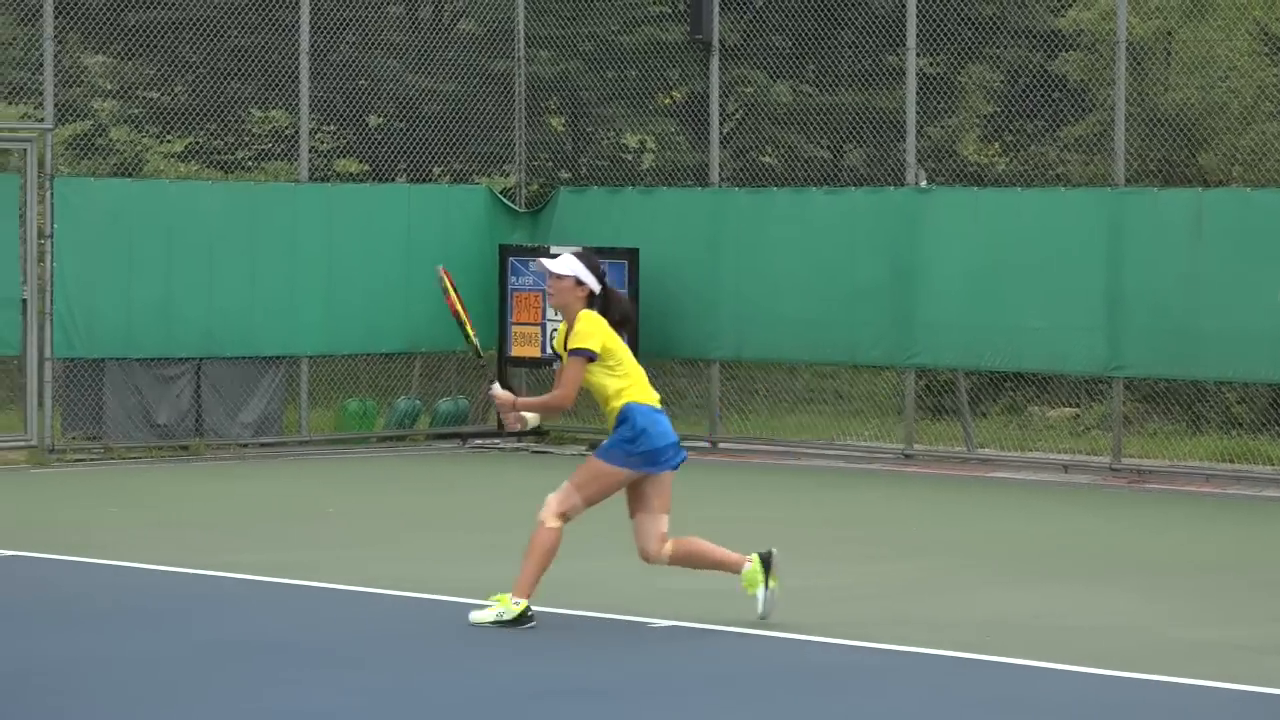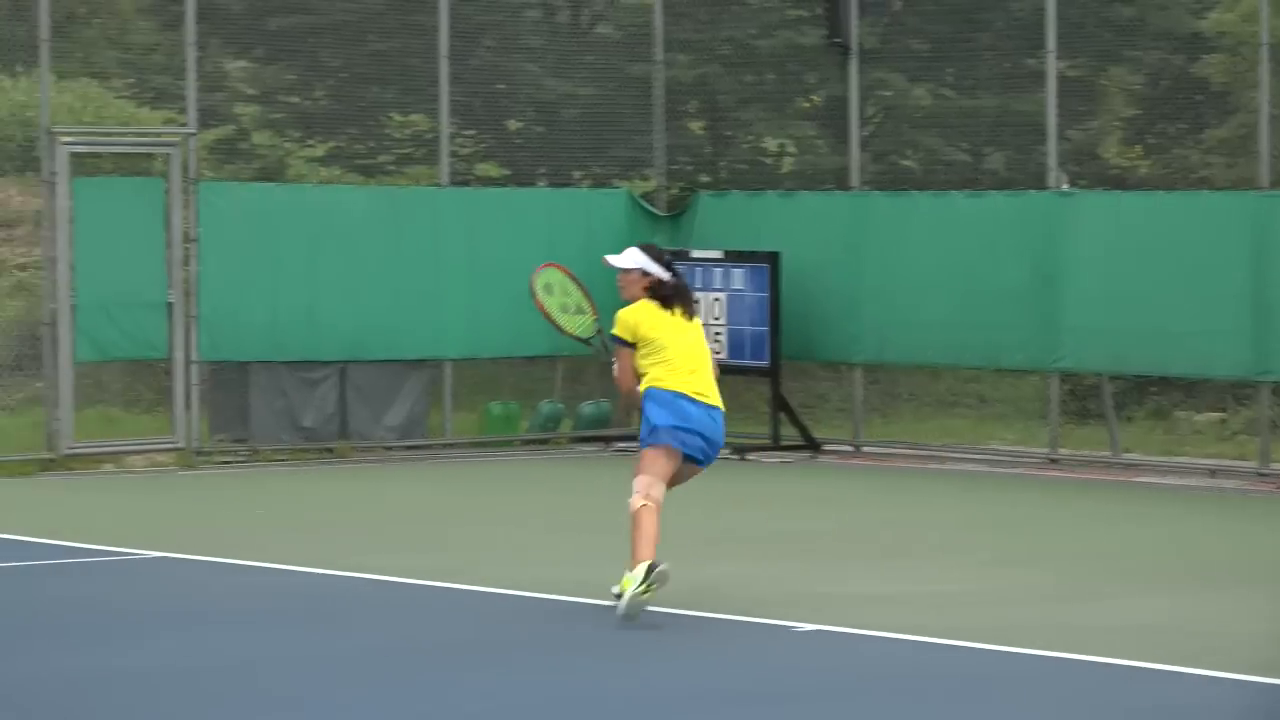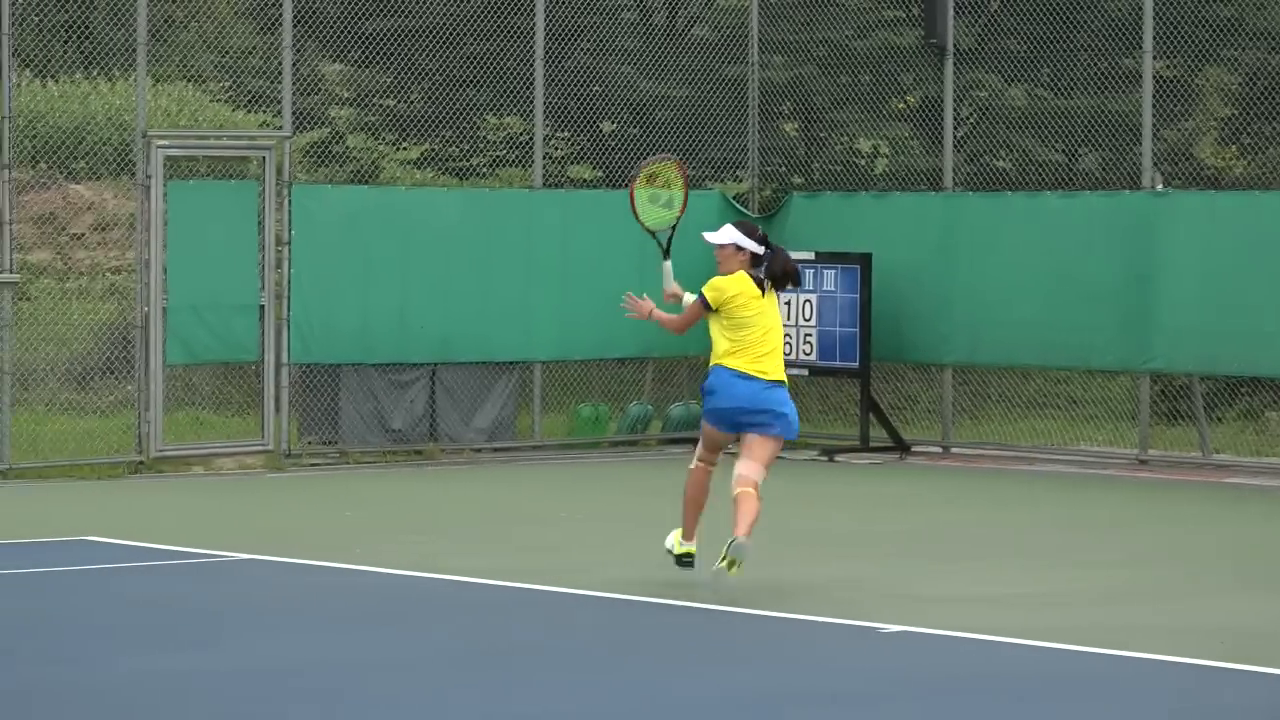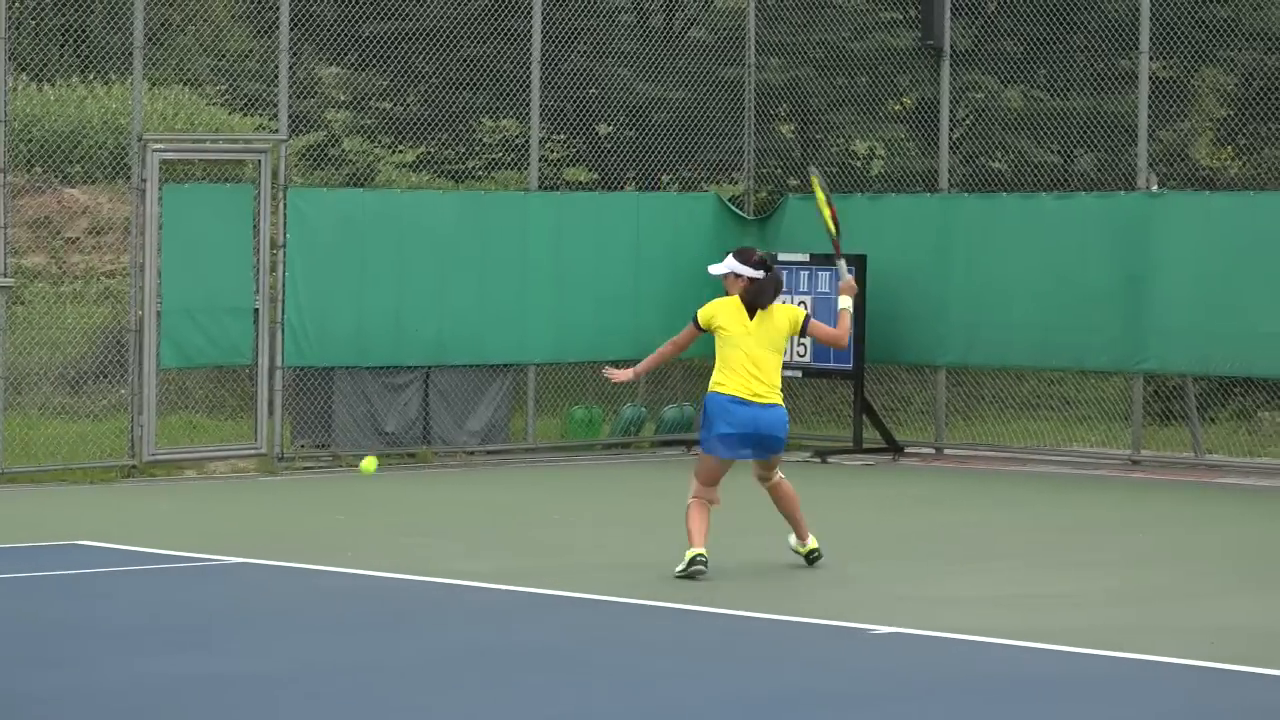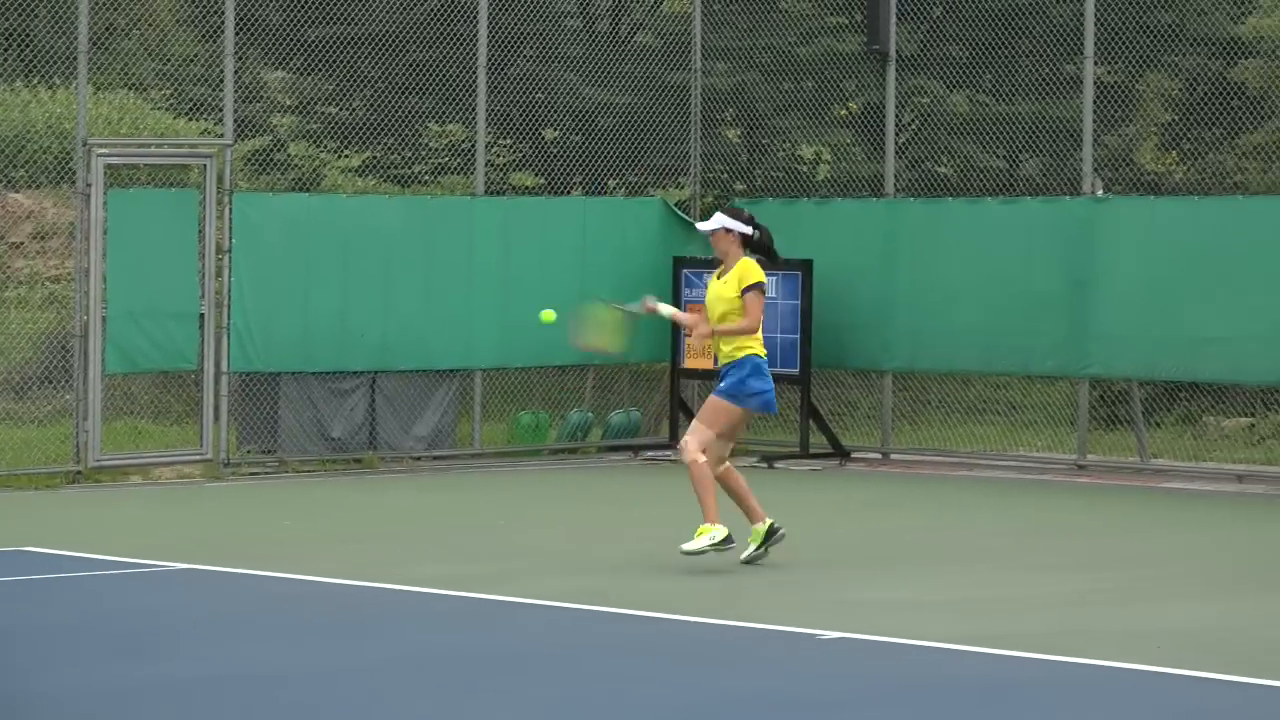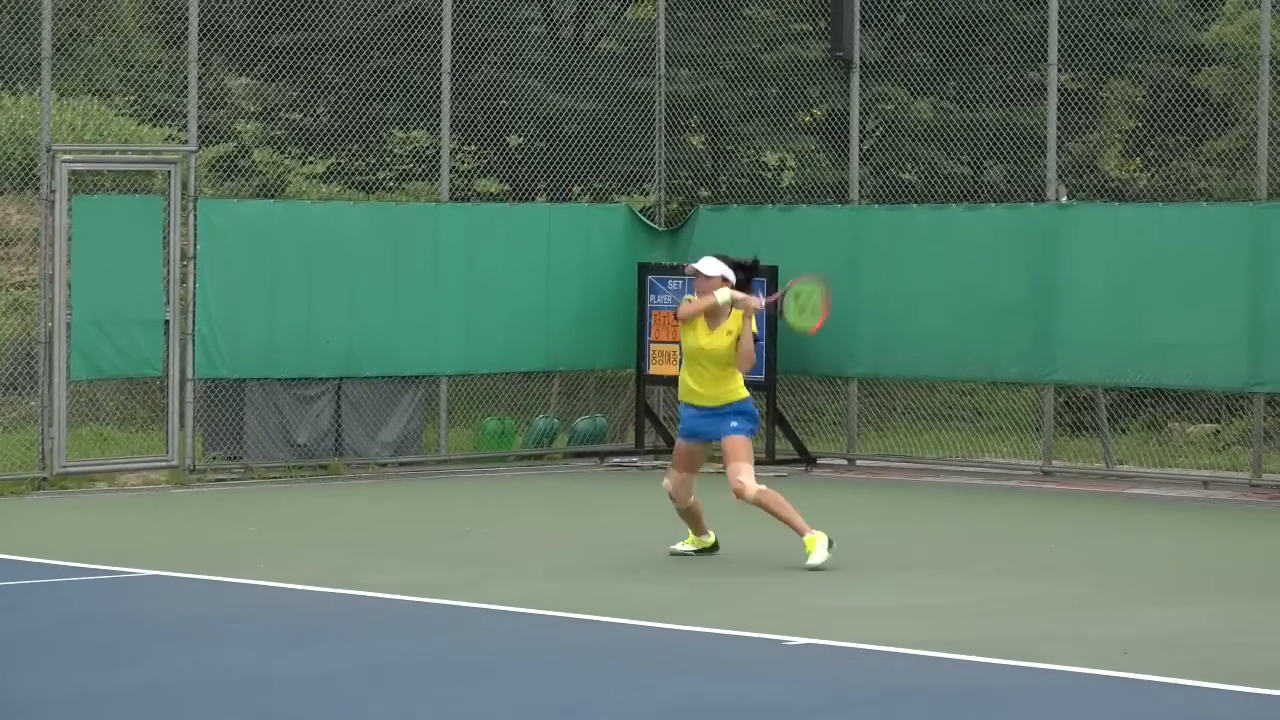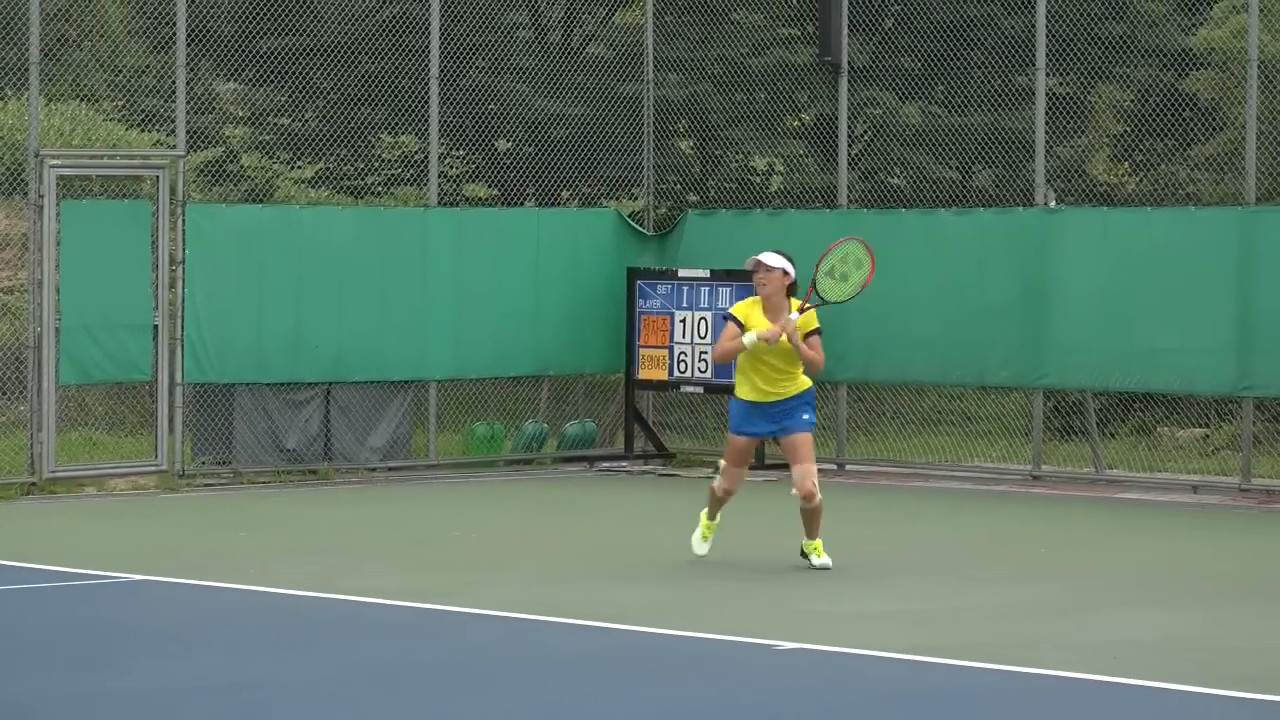
dt=0.3s
person 1, frame 1
left shoulder: (587, 326)
right shoulder: (568, 331)
left elbow: (564, 399)
right elbow: (561, 395)
left wrist: (514, 402)
right wrist: (524, 414)
left hip: (639, 429)
right hip: (650, 432)
left knee: (553, 511)
right knee: (654, 548)
left ankle: (517, 603)
right ankle: (752, 567)
person 1, frame 2
left shoulder: (631, 317)
right shoulder: (687, 316)
left elbow: (627, 386)
left wrist: (634, 391)
left hip: (671, 411)
right hip: (712, 421)
left knee: (643, 500)
right knee: (646, 493)
left ankle: (646, 570)
right ankle: (642, 571)
person 1, frame 3
left shoulder: (721, 285)
right shoulder: (767, 288)
left elbow: (679, 325)
left wrist: (650, 311)
right wrist: (686, 297)
left hip: (730, 390)
right hip: (773, 399)
left knee: (704, 460)
right knee: (746, 487)
left ankle: (686, 544)
right ankle: (739, 538)
person 1, frame 4
left shoulder: (715, 309)
right shoulder: (785, 313)
left elbow: (672, 347)
right elbow: (840, 340)
left wrist: (631, 373)
right wrist: (845, 299)
left hip: (725, 411)
right hip: (770, 417)
left knee: (701, 493)
right knee: (770, 476)
left ankle: (696, 554)
right ankle: (807, 542)
person 1, frame 5
left shoulder: (749, 272)
right shoulder: (719, 274)
left elbow: (752, 325)
right elbow: (701, 323)
left wrist: (712, 330)
right wrist: (663, 309)
left hip: (744, 372)
right hip: (736, 375)
left knee: (691, 448)
right knee: (715, 462)
left ankle: (713, 529)
right ankle: (762, 527)
person 1, frame 6
left shoulder: (742, 322)
right shoulder: (689, 307)
left elbow: (742, 365)
right elbow: (685, 313)
left wrist: (749, 321)
right wrist: (732, 296)
left hip: (733, 410)
right hip: (694, 411)
left knee: (743, 487)
right knee: (675, 490)
left ankle: (813, 538)
right ankle: (703, 538)
person 1, frame 7
left shoulder: (804, 314)
right shoulder: (743, 311)
left elbow: (817, 366)
right elbow: (719, 353)
left wrist: (795, 341)
right wrist: (757, 337)
left hip: (793, 402)
right hip: (749, 403)
left knee: (807, 488)
right knee: (728, 483)
left ankle: (813, 543)
right ankle: (710, 518)
